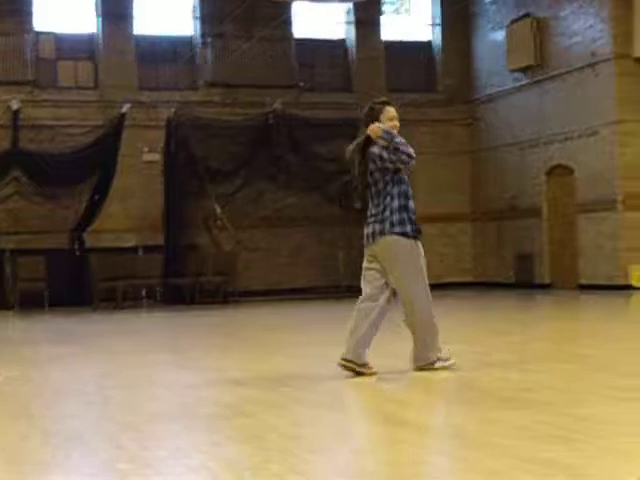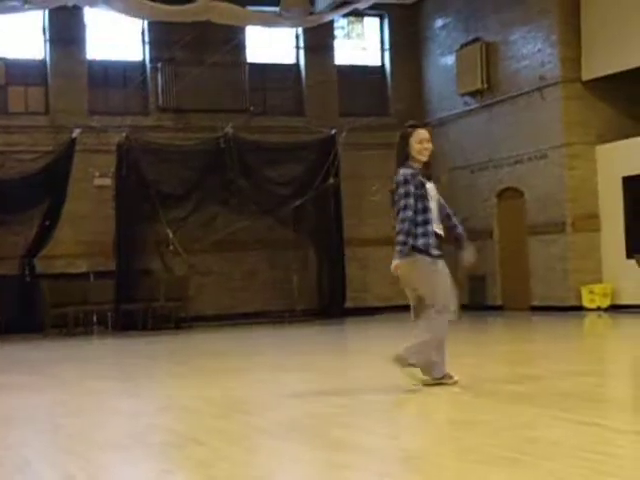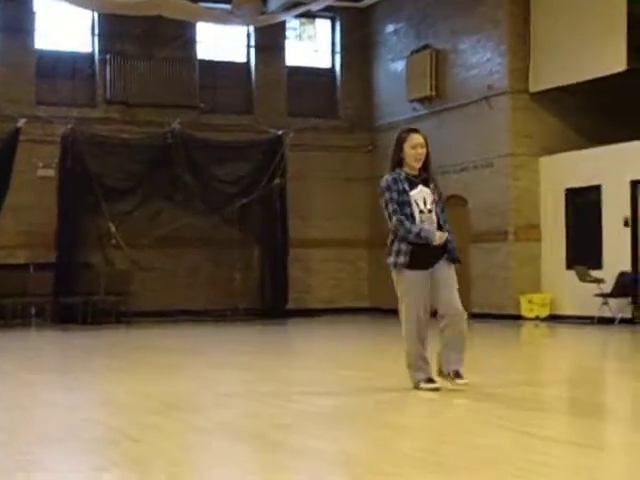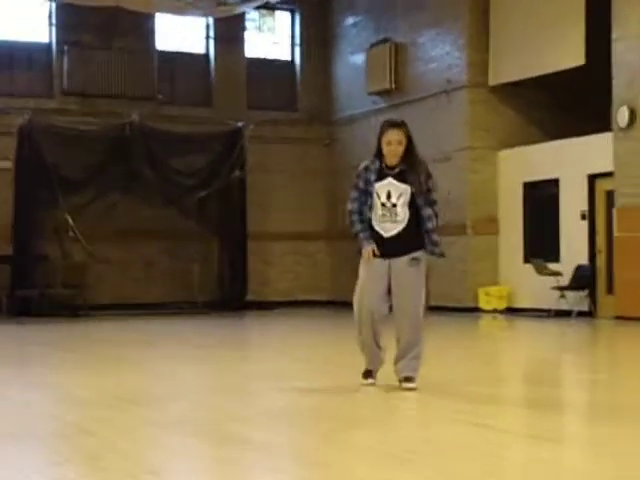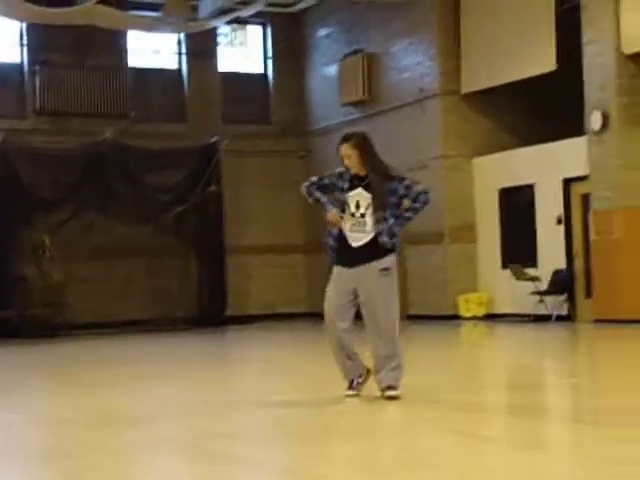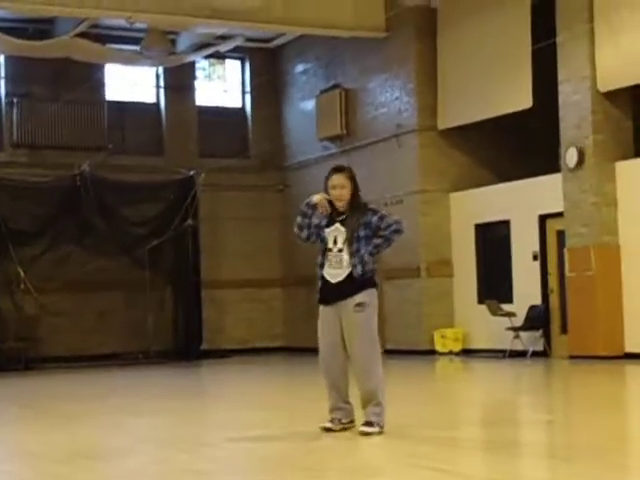
dt=0.7s
person 1, frame 1
left shoulder: (374, 152)
right shoulder: (377, 152)
right elbow: (408, 158)
left wrist: (386, 135)
right wrist: (386, 134)
left hip: (376, 235)
right hip: (395, 233)
left knee: (373, 296)
right knee: (416, 296)
left ankle: (354, 354)
right ankle: (427, 355)
person 1, frame 2
left shoulder: (423, 176)
right shoulder: (407, 175)
left elbow: (443, 214)
right elbow: (404, 216)
left wrist: (464, 241)
right wrist: (401, 254)
left hip: (428, 252)
right hip: (420, 253)
left knee: (428, 312)
right knee: (445, 307)
left ankle: (433, 371)
right ankle: (410, 356)
person 1, frame 3
left shoulder: (429, 181)
right shoulder: (391, 182)
left elbow: (441, 218)
right elbow: (397, 221)
left wrist: (452, 250)
right wrist: (428, 236)
left hip: (439, 258)
right hip: (409, 260)
left knee: (454, 312)
right knee: (415, 320)
left ankle: (450, 365)
right ankle: (420, 373)
person 1, frame 4
left shoulder: (419, 171)
right shoulder: (367, 171)
left elbow: (430, 207)
right elbow: (354, 208)
left wrist: (431, 241)
right wrist: (364, 240)
left hip: (409, 252)
right hip: (375, 252)
left knee: (409, 313)
right knee: (366, 310)
left ankle: (407, 370)
right ankle: (372, 363)
person 1, frame 5
left shoulder: (388, 181)
right shoulder: (340, 178)
left elbow: (421, 196)
right elbow: (309, 187)
left wrist: (397, 223)
right wrist: (328, 207)
left hip: (378, 259)
right hip: (345, 262)
left knee: (382, 321)
right knee: (334, 319)
left ankle: (389, 379)
right ankle: (356, 372)
person 1, frame 6
left shoulder: (366, 215)
right shoulder: (325, 219)
left elbow: (395, 227)
right elbow: (303, 234)
left wrist: (371, 252)
right wrist: (310, 205)
left hip: (358, 292)
right hip: (329, 295)
left knee: (365, 355)
right knee: (330, 357)
left ankle: (374, 416)
right ankle: (341, 413)
